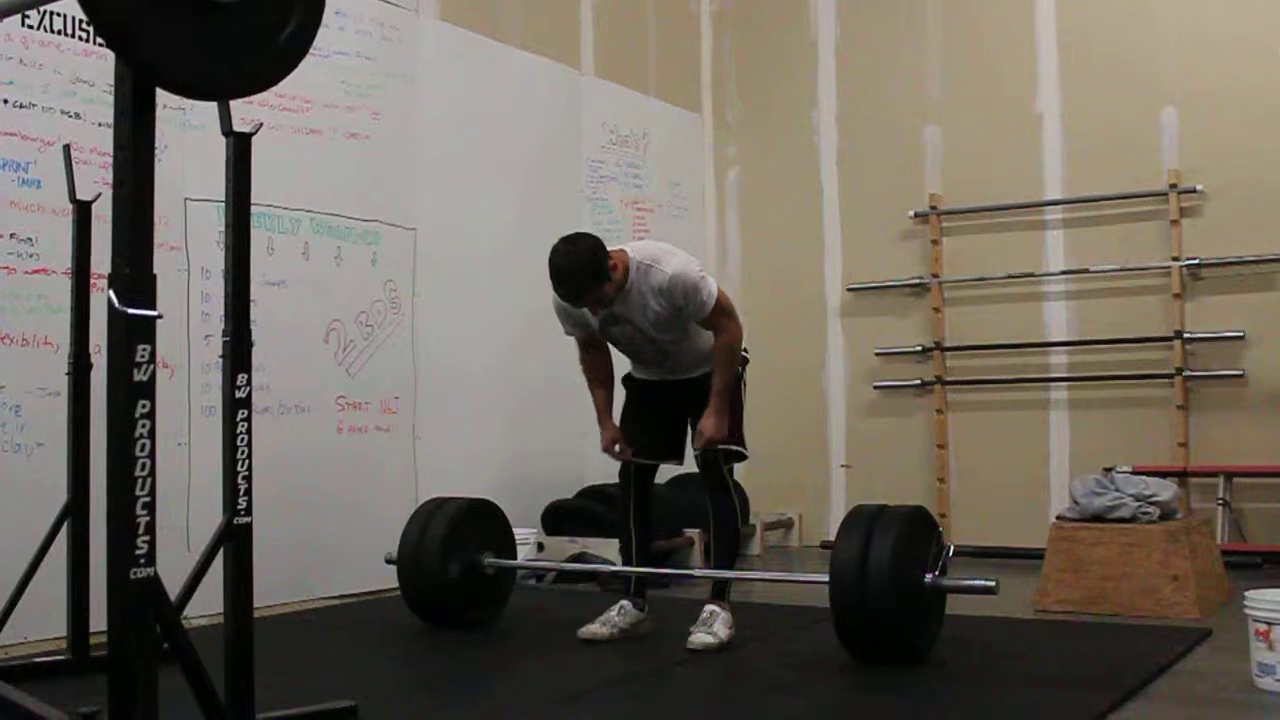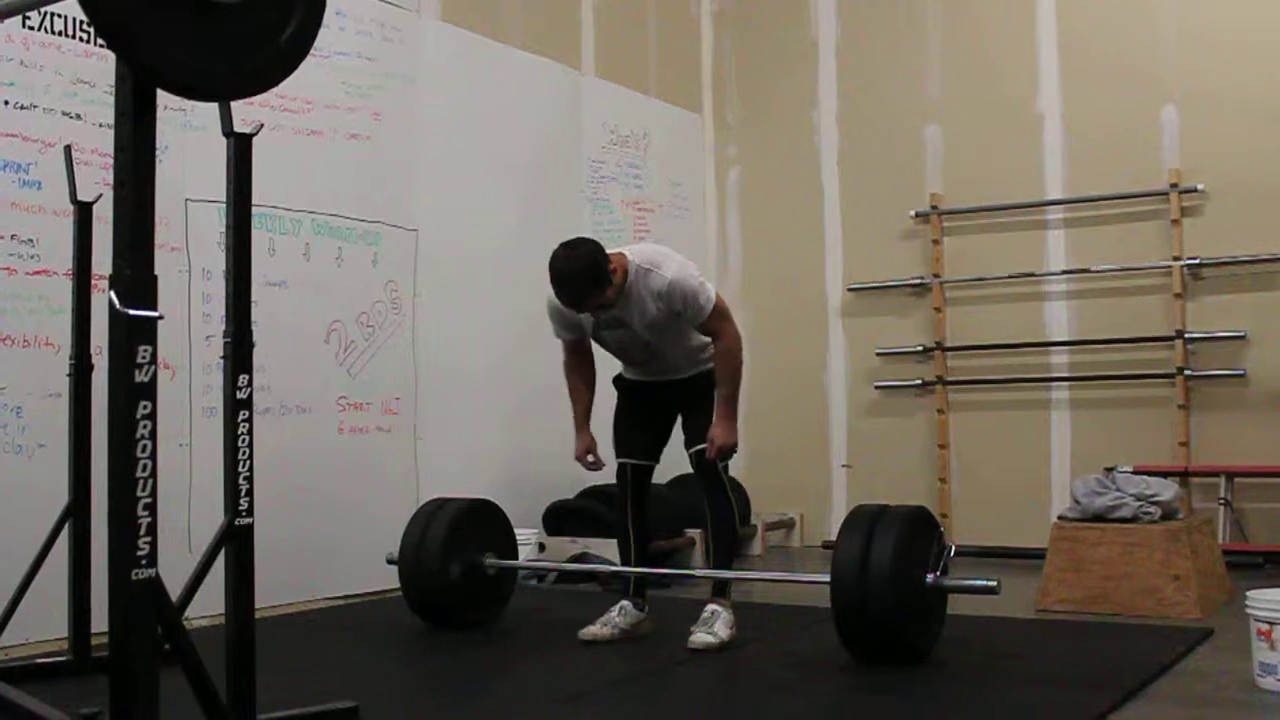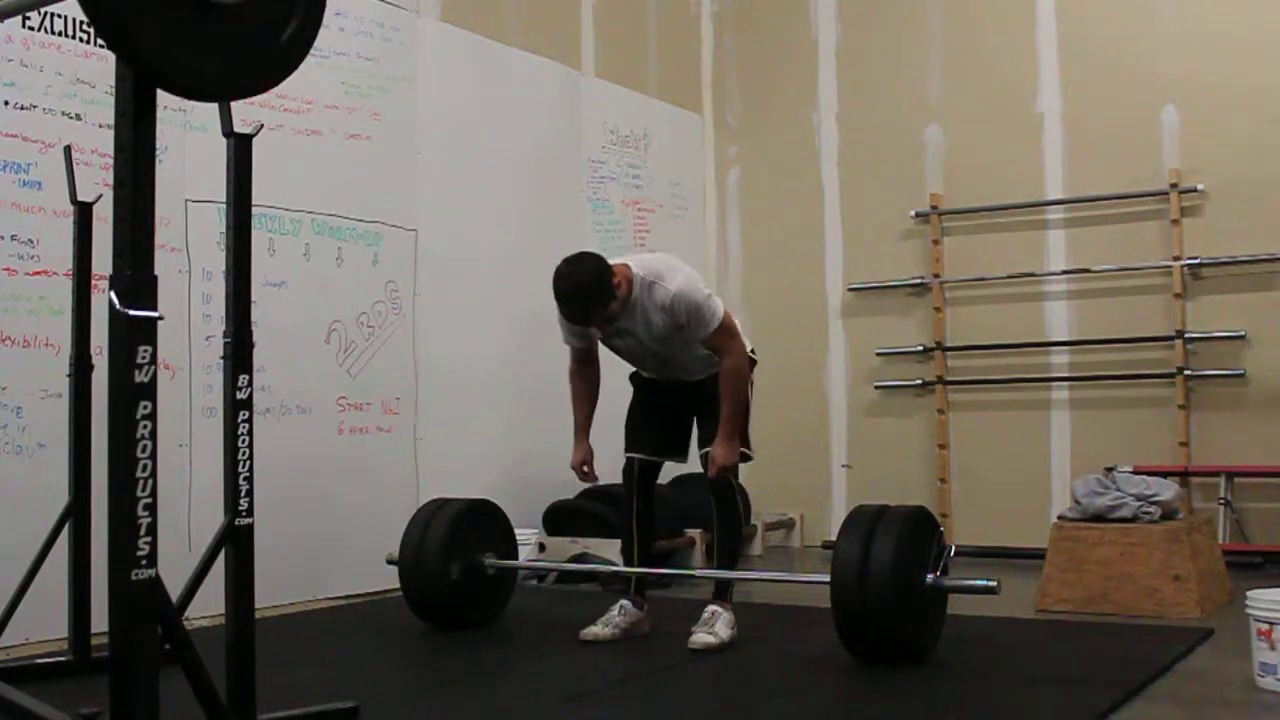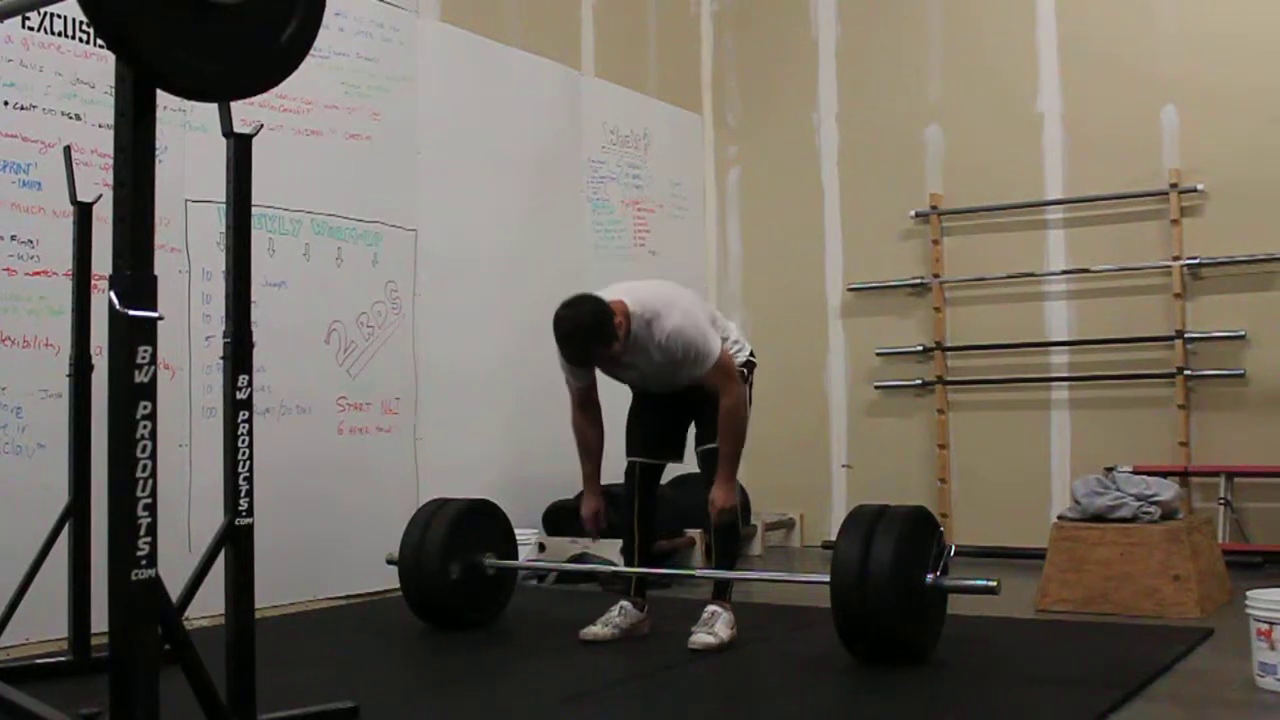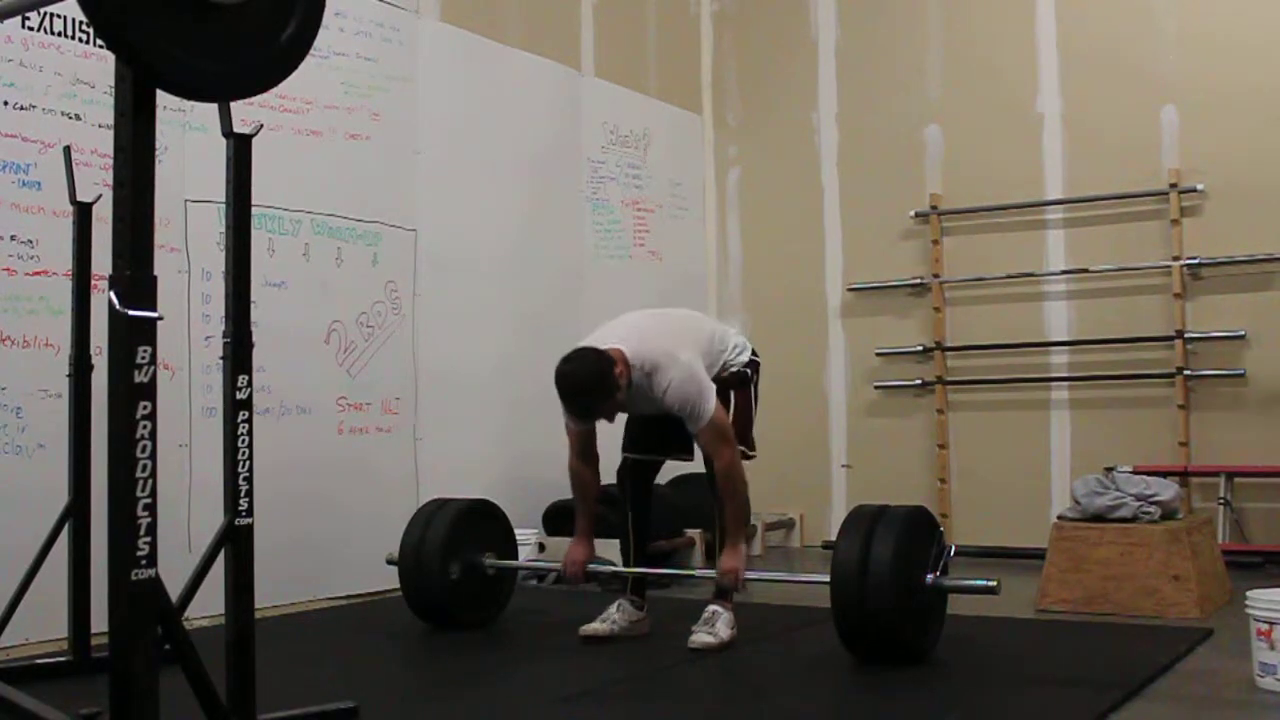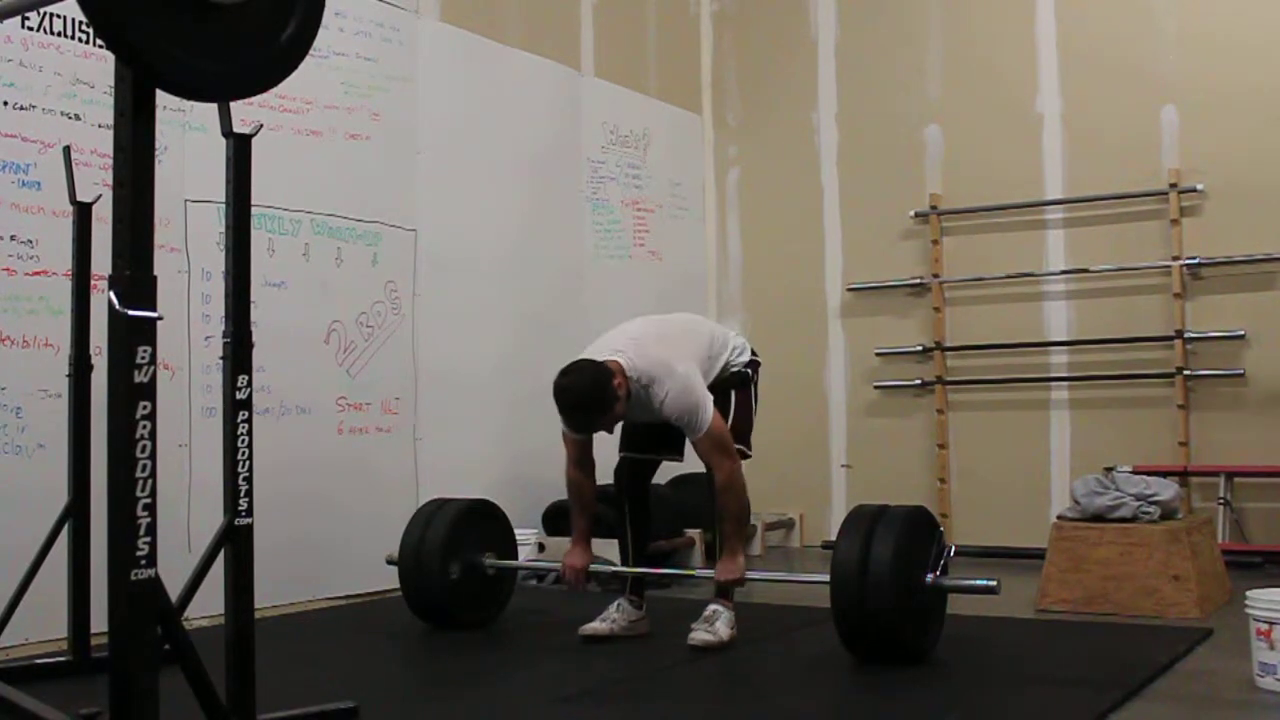
dt=0.3s
person 1, frame 1
left shoulder: (671, 273)
right shoulder: (568, 300)
left elbow: (729, 326)
right elbow: (593, 352)
left wrist: (715, 410)
right wrist: (605, 420)
left hip: (709, 371)
right hip: (649, 379)
left knee: (714, 475)
right knee: (632, 480)
left ankle: (719, 605)
right ankle: (633, 604)
person 1, frame 2
left shoulder: (668, 277)
right shoulder: (562, 302)
left elbow: (726, 334)
right elbow: (577, 357)
left wrist: (726, 418)
right wrist: (582, 428)
left hip: (702, 374)
right hip: (640, 381)
left knee: (709, 472)
right knee: (629, 482)
left ankle: (720, 605)
right ankle: (633, 604)
person 1, frame 3
left shoulder: (674, 288)
right shoulder: (575, 308)
left elbow: (733, 352)
right elbow: (583, 365)
left wrist: (728, 438)
right wrist: (581, 438)
left hip: (714, 375)
right hip: (655, 380)
left knee: (718, 478)
right knee: (636, 478)
left ankle: (721, 606)
right ankle: (634, 603)
person 1, frame 4
left shoulder: (673, 324)
right shoulder: (578, 340)
left elbow: (732, 393)
right elbow: (585, 411)
left wrist: (726, 480)
right wrist: (591, 489)
left hip: (721, 371)
right hip: (656, 385)
left knee: (715, 476)
right knee: (638, 479)
left ankle: (721, 606)
right ankle: (634, 604)
person 1, frame 5
left shoulder: (673, 375)
right shoulder: (582, 379)
left elbow: (725, 455)
right elbow: (582, 458)
left wrist: (734, 547)
right wrist: (582, 537)
left hip: (726, 368)
left knee: (719, 476)
right knee: (631, 476)
left ankle: (721, 607)
right ankle: (633, 603)
person 1, frame 6
left shoulder: (672, 385)
right shoulder: (579, 389)
left elbow: (727, 466)
right elbow: (579, 467)
left wrist: (733, 553)
right wrist: (579, 544)
left hip: (727, 369)
right hip: (656, 371)
left knee: (723, 469)
right knee: (628, 476)
left ankle: (721, 606)
right ankle: (631, 603)
